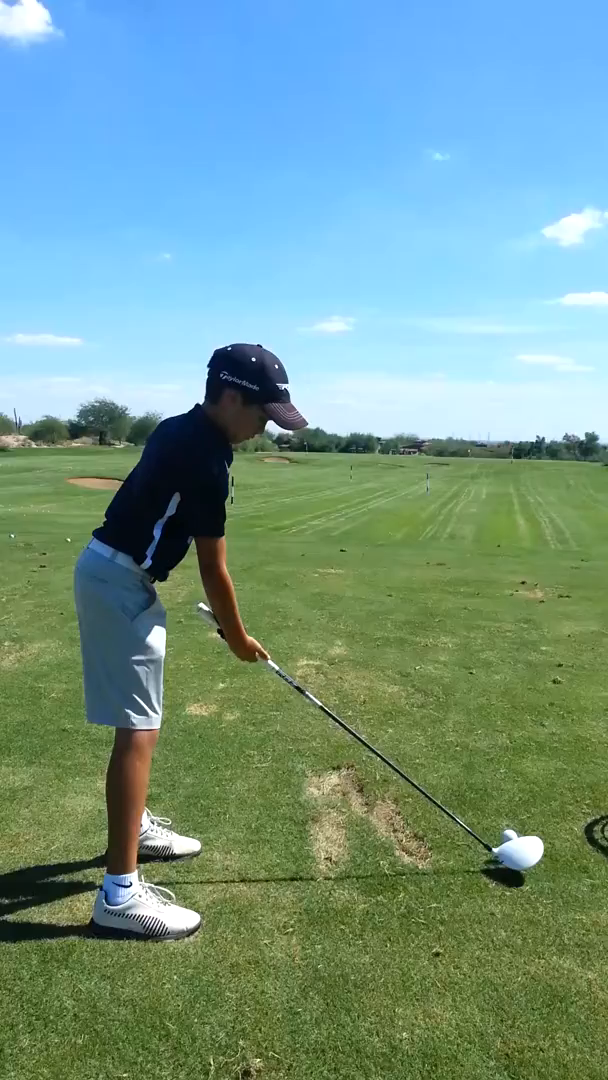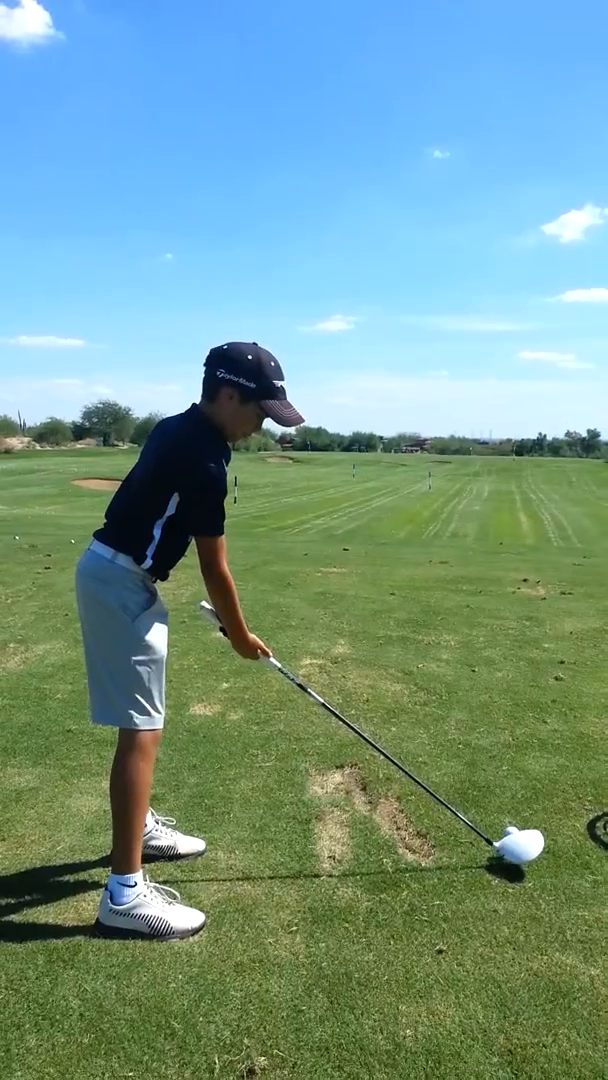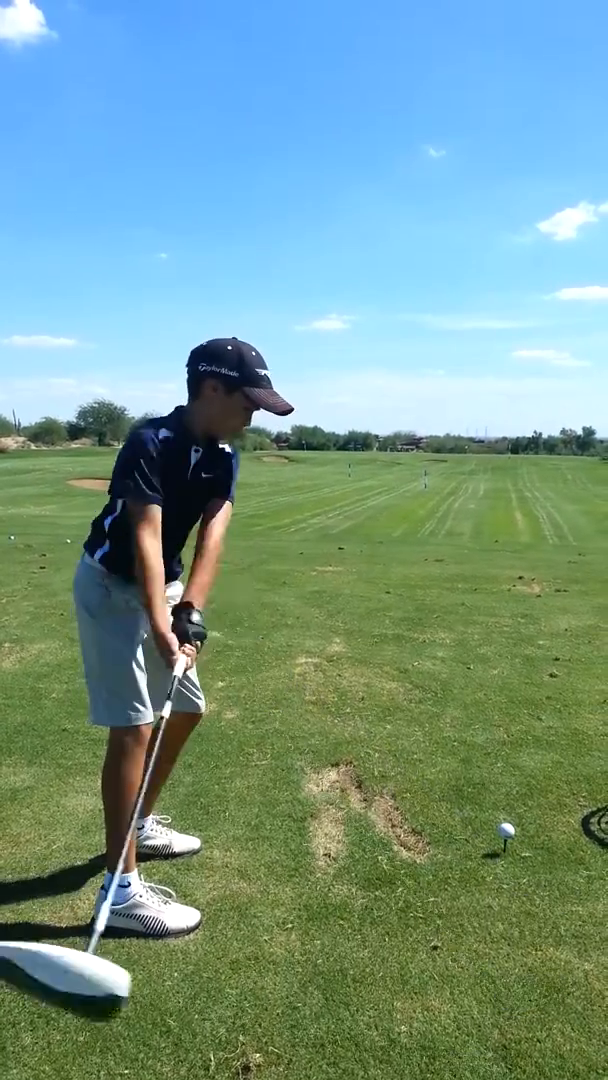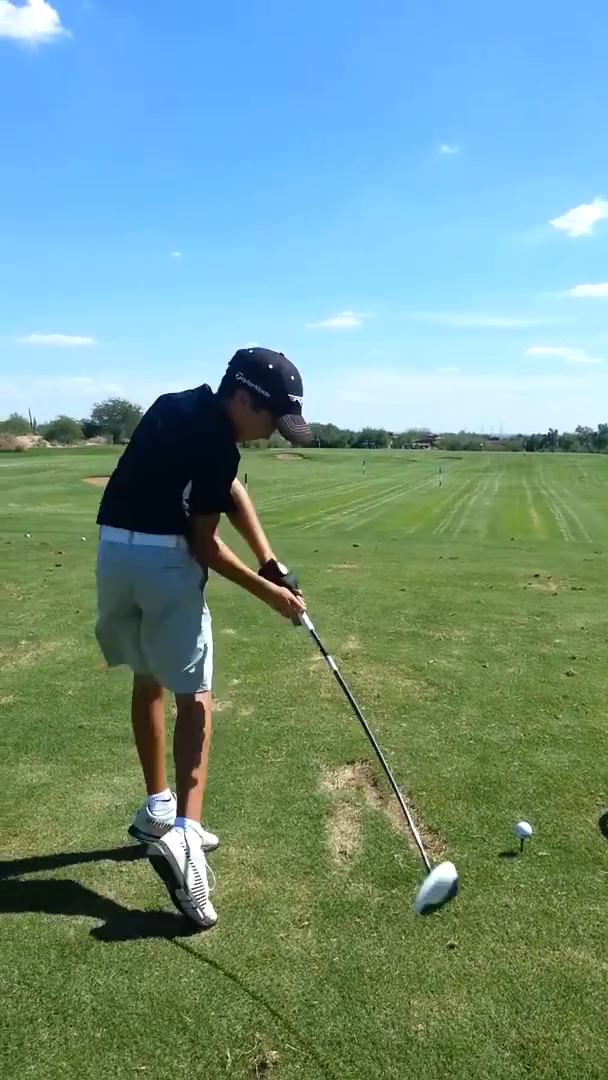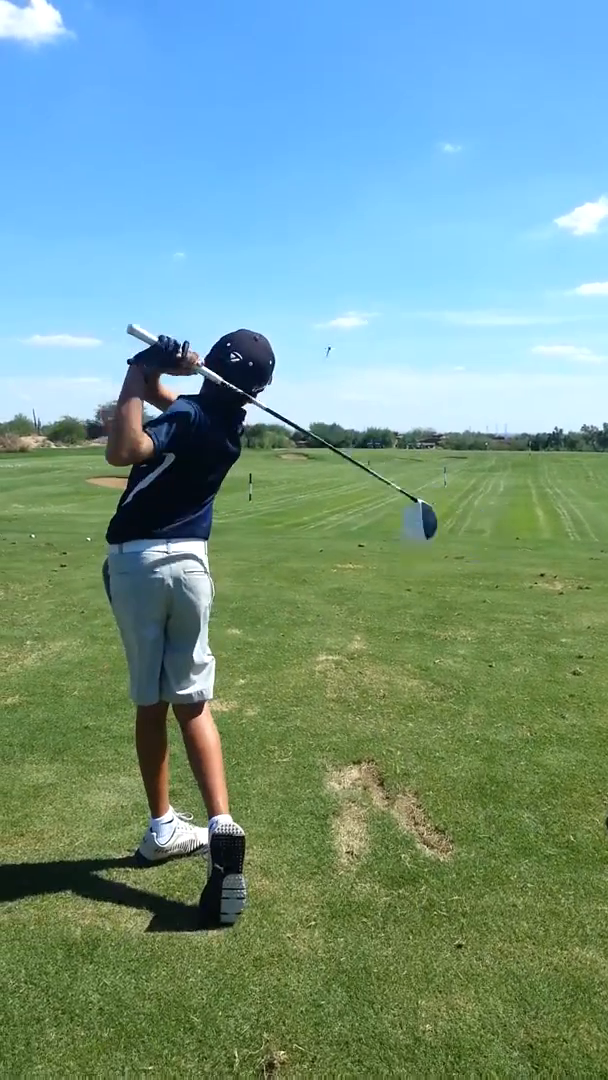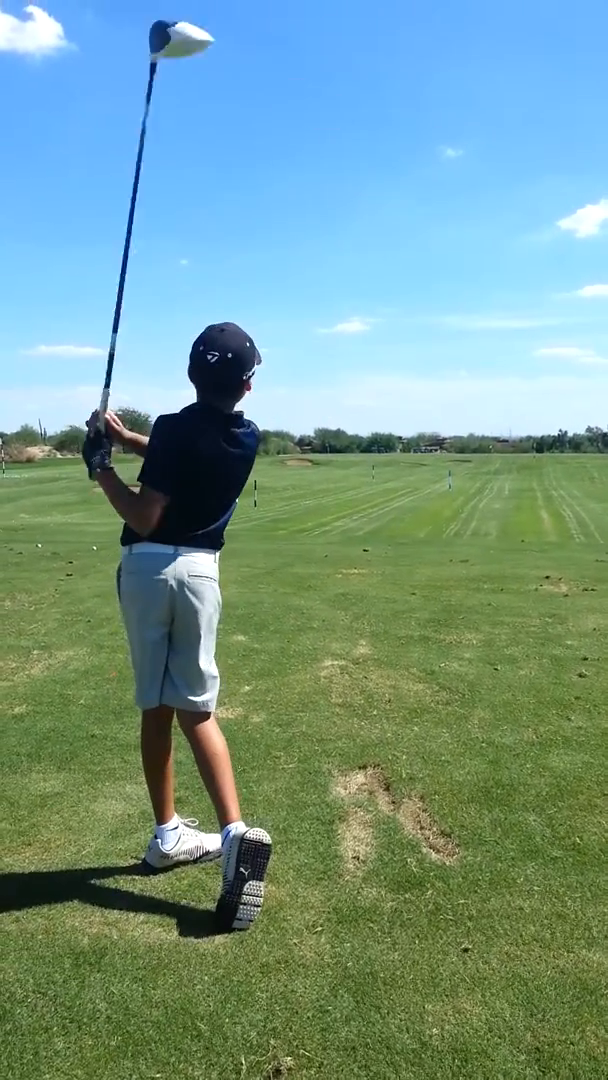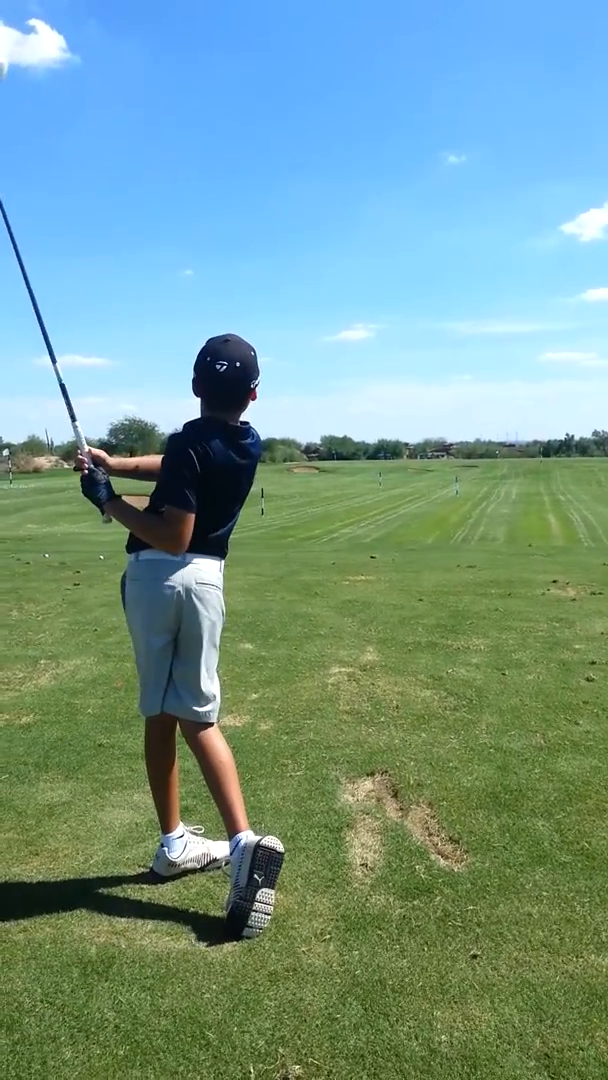
dt=0.7s
person 1, frame 1
left shoulder: (181, 430)
right shoulder: (205, 461)
right elbow: (213, 568)
right wrist: (237, 637)
left hip: (114, 570)
right hip: (121, 582)
left knee: (142, 716)
right knee: (138, 728)
left ankle: (135, 825)
right ankle: (119, 891)
person 1, frame 2
left shoulder: (178, 429)
right shoulder: (202, 462)
right elbow: (214, 567)
right wrist: (239, 635)
left hip: (114, 570)
right hip: (123, 583)
left knee: (145, 715)
right knee: (141, 728)
left ankle: (140, 825)
right ankle: (124, 893)
person 1, frame 3
left shoulder: (222, 459)
right shoulder: (150, 441)
left elbow: (211, 537)
right elbow: (147, 534)
left wrist: (192, 607)
right wrist: (157, 619)
left hip: (166, 589)
right hip: (115, 591)
left knee: (187, 710)
right knee: (133, 725)
left ankle: (140, 826)
right ankle: (123, 891)
person 1, frame 4
left shoulder: (185, 406)
right shoulder: (205, 440)
left elbow: (234, 497)
right elbow: (203, 547)
left wrist: (269, 561)
right wrist: (267, 593)
left hip: (115, 555)
right hip: (162, 562)
left knee: (149, 679)
right knee: (194, 699)
left ankle: (158, 808)
right ankle: (179, 833)
person 1, frame 5
left shoulder: (187, 418)
right shoulder: (228, 426)
left elbow: (121, 451)
right elbow: (159, 397)
left wrist: (142, 369)
right wrist: (155, 370)
left hip: (137, 563)
right hip: (189, 563)
left knee: (150, 701)
right knee: (191, 700)
left ankle: (162, 826)
right ankle: (219, 823)
person 1, frame 6
left shoulder: (174, 428)
right shoulder: (246, 438)
left elbow: (142, 517)
left wrist: (101, 467)
right wrist: (127, 438)
left hip: (146, 568)
right hip: (199, 571)
left knee: (155, 706)
right knee: (196, 709)
left ankle: (167, 834)
right ankle: (235, 832)
person 1, frame 7
left shoulder: (189, 444)
right shoulder: (248, 445)
left elbow: (173, 537)
left wrist: (109, 500)
right wrist: (115, 463)
left hip: (154, 577)
right hip: (204, 580)
left knee: (159, 714)
right knee: (198, 717)
left ankle: (174, 842)
right ankle: (243, 840)
